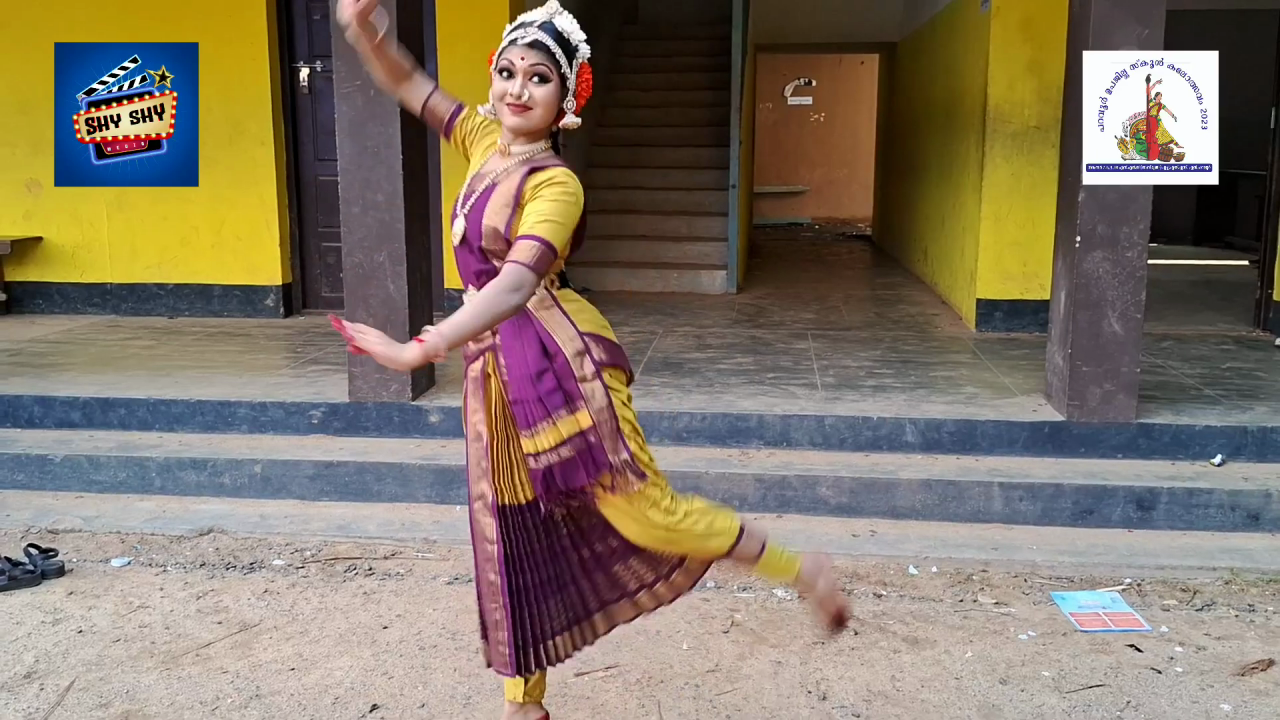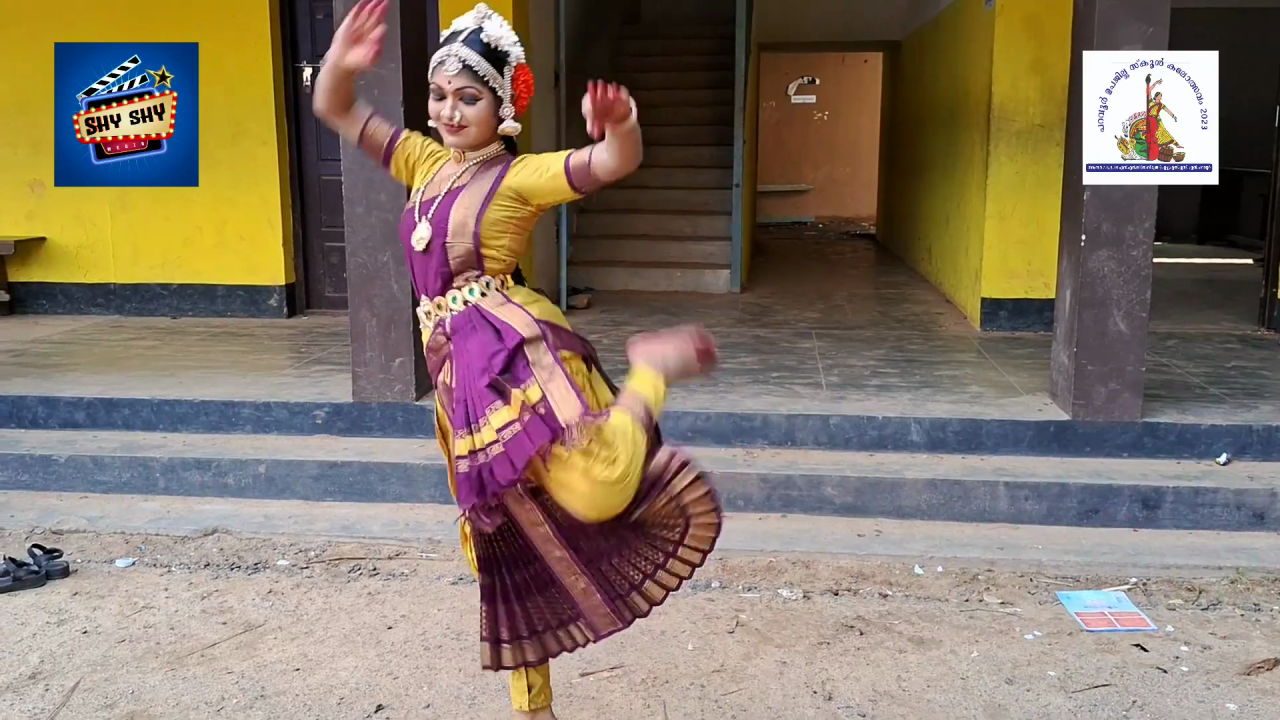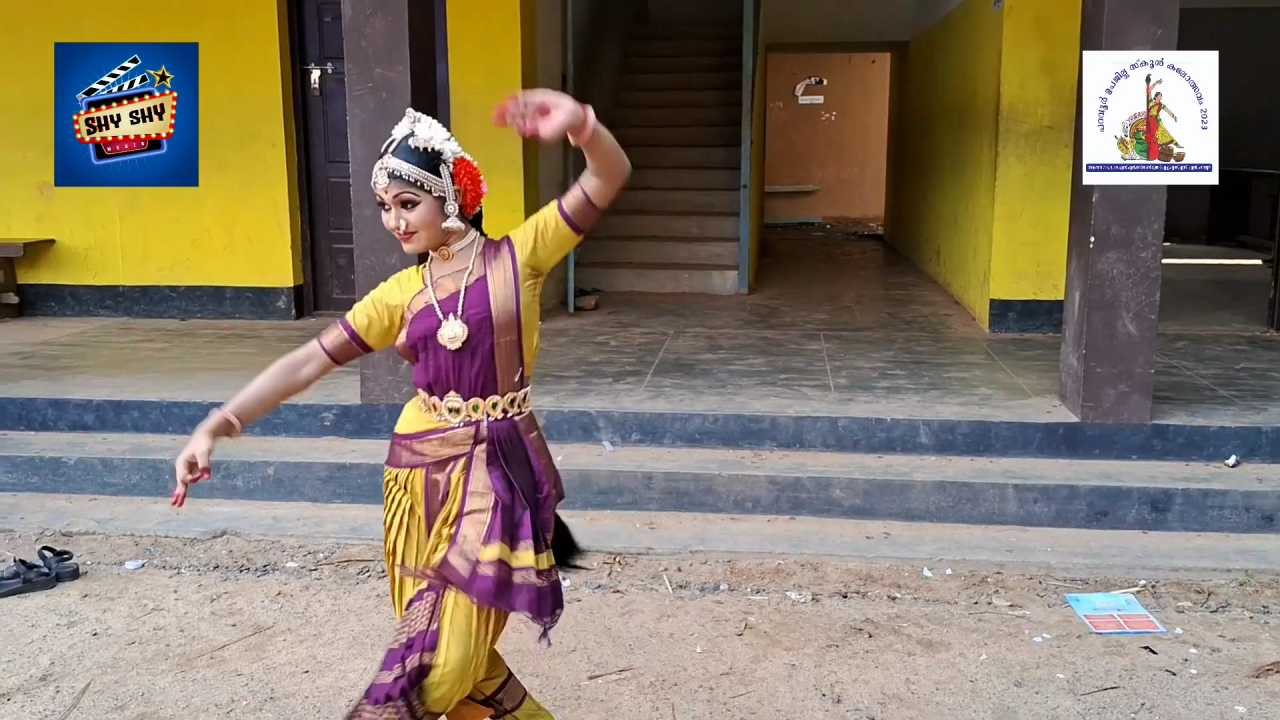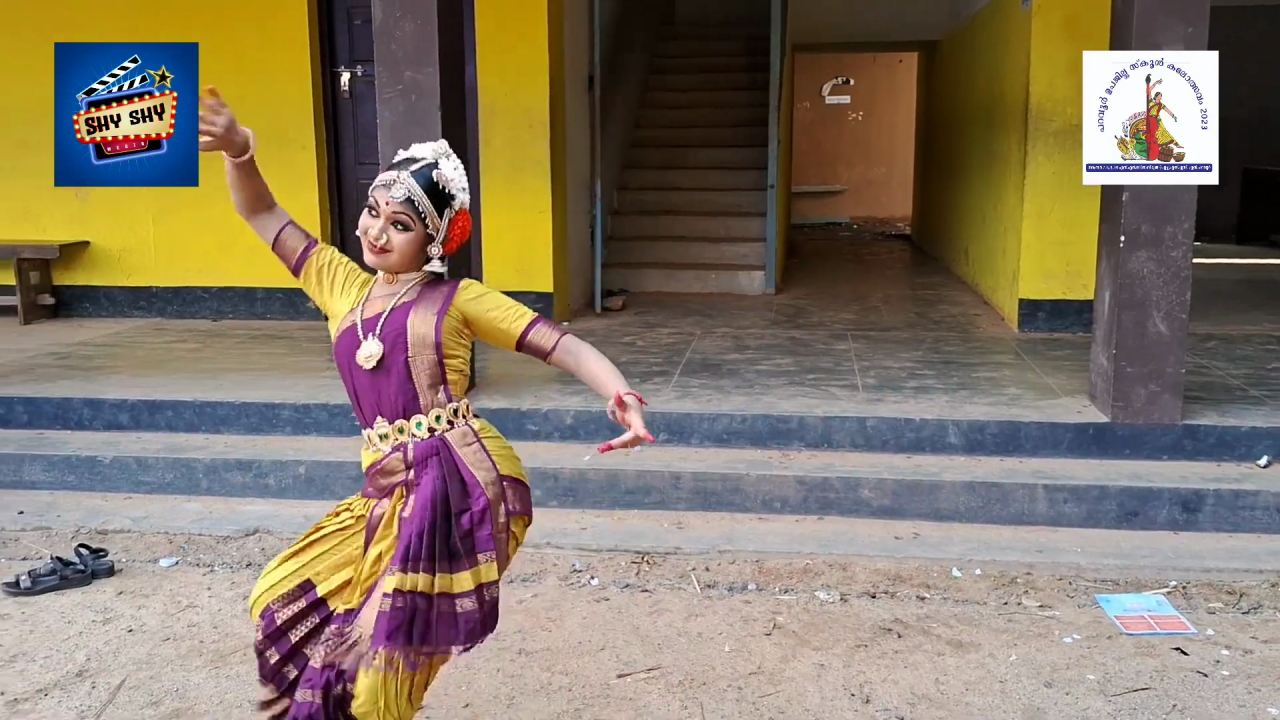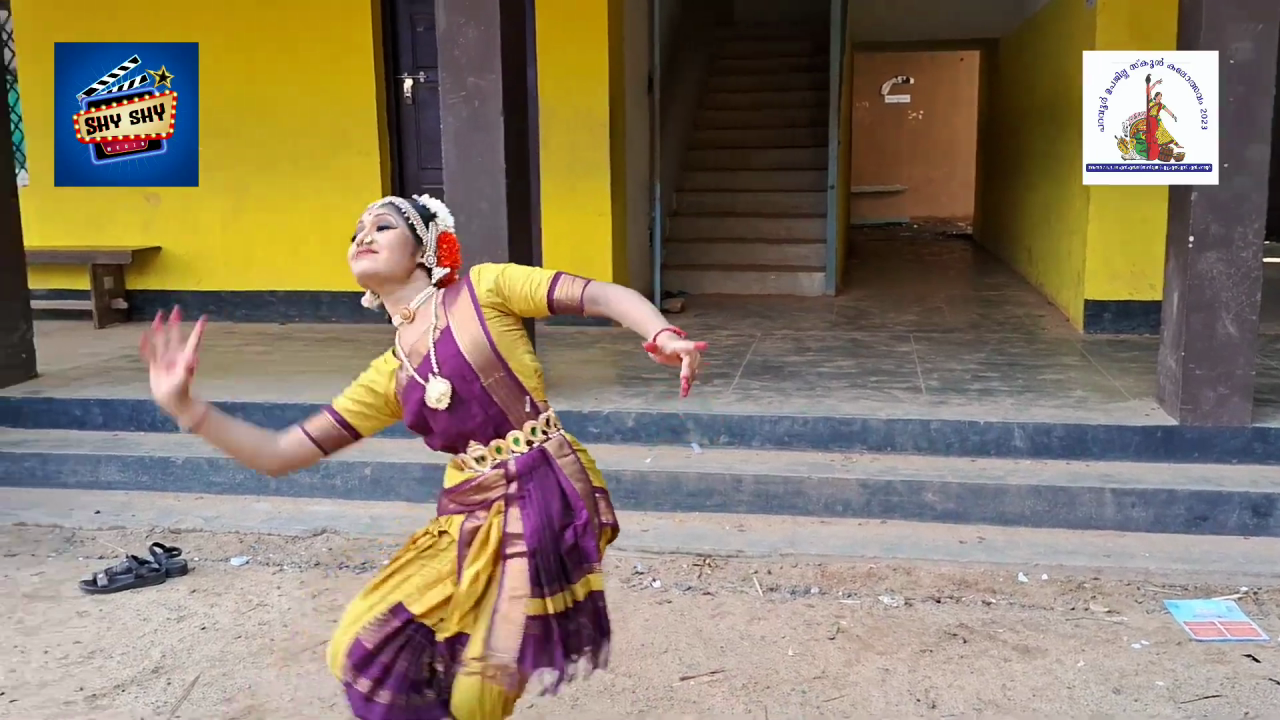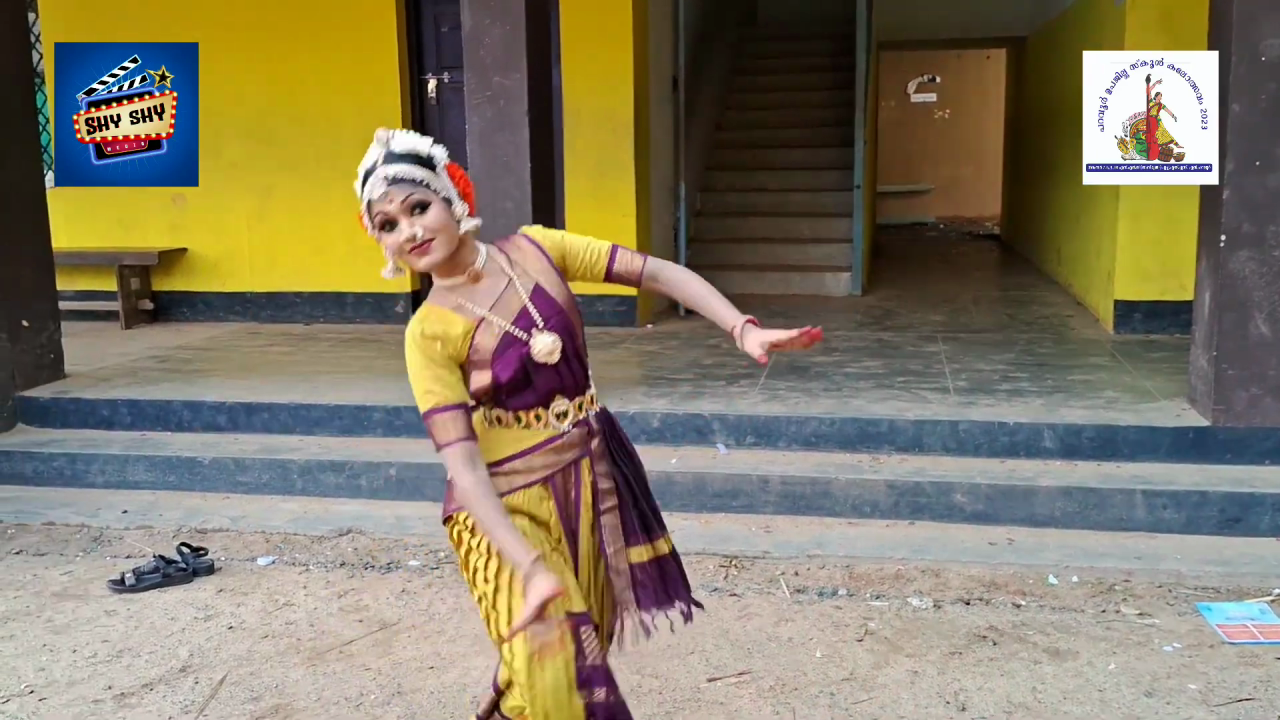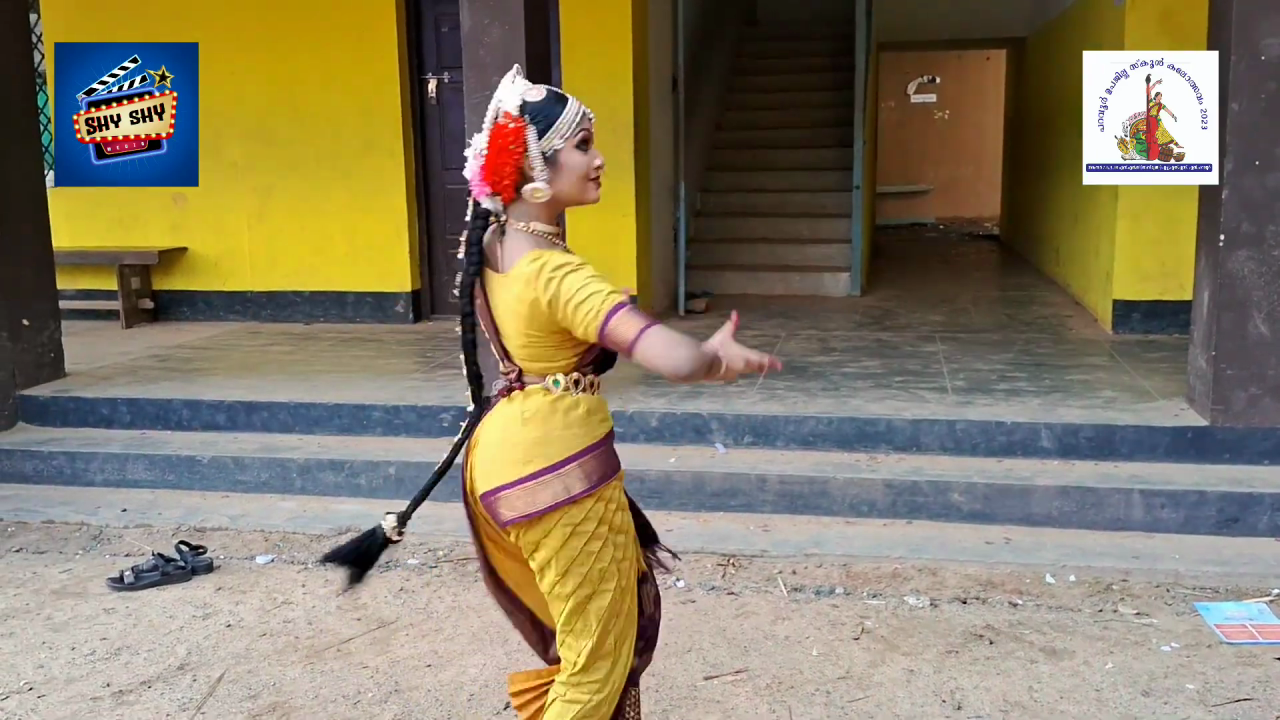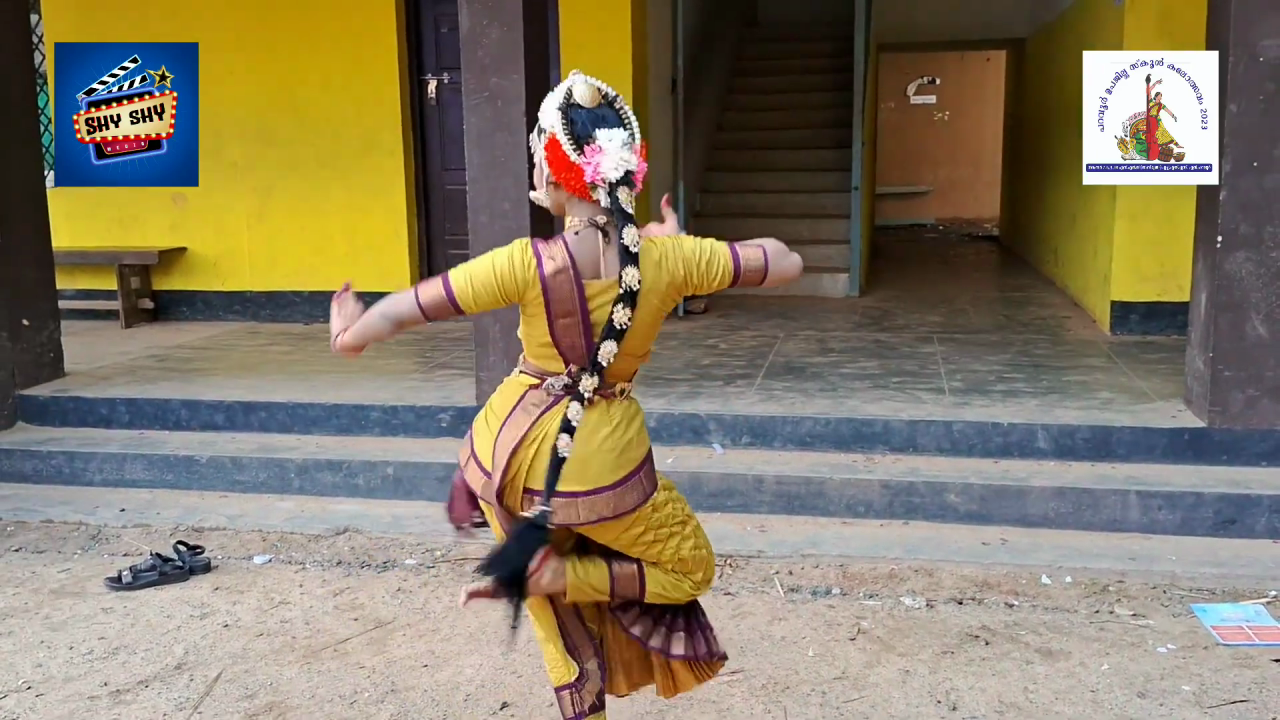
dt=0.3s
person 1, frame 1
left shoulder: (556, 185)
right shoulder: (490, 140)
left elbow: (516, 283)
right elbow: (402, 78)
left wrist: (418, 349)
left hip: (548, 358)
right hip: (493, 376)
left knee: (637, 507)
right knee: (510, 533)
left ankle: (799, 570)
person 1, frame 2
left shoulder: (519, 178)
right shoulder: (430, 164)
left elbow: (613, 162)
right elbow: (336, 110)
left wrist: (619, 127)
right wrist: (343, 60)
left hip: (509, 351)
right hip: (461, 370)
left knee: (598, 492)
right knee: (505, 543)
left ankle: (653, 368)
person 1, frame 3
left shoulder: (517, 254)
right shoulder: (402, 294)
left elbow: (608, 178)
right elbow: (306, 363)
left wrist: (578, 124)
right wrist: (214, 428)
left hip: (499, 472)
right hip: (424, 472)
left knee: (447, 658)
right knee: (440, 647)
person 1, frame 4
left shoulder: (457, 299)
right shoulder: (345, 289)
left elbow: (567, 347)
right elbow: (263, 214)
left wrist: (622, 398)
right wrist: (238, 152)
left hip: (461, 494)
right hip: (392, 499)
right knee: (282, 601)
person 1, frame 5
left shoulder: (483, 289)
right shoulder: (386, 377)
left elbow: (609, 296)
right elbow: (281, 454)
left wrist: (662, 333)
right wrist: (188, 410)
left hip: (552, 508)
right hip: (475, 521)
right knee: (360, 652)
person 1, frame 6
left shoulder: (533, 247)
right shoulder: (429, 335)
left elbow: (657, 270)
right elbow: (463, 465)
left wrist: (743, 329)
right wrist: (530, 568)
left hip: (590, 472)
right hip: (509, 496)
left knee: (579, 664)
person 1, frame 7
left shoulder: (498, 235)
right shoulder: (555, 275)
right elbow: (671, 360)
right wrist: (720, 360)
left hip: (506, 454)
right hip: (555, 467)
left knee: (609, 624)
right knee: (596, 663)
person 1, frame 8
left shoulder: (535, 264)
right shoulder: (666, 258)
left elbow: (407, 309)
right elbow: (787, 264)
left wrist: (350, 335)
left hip: (508, 449)
right hip: (597, 462)
left knee: (564, 613)
right knee: (689, 568)
right ankle: (545, 572)
